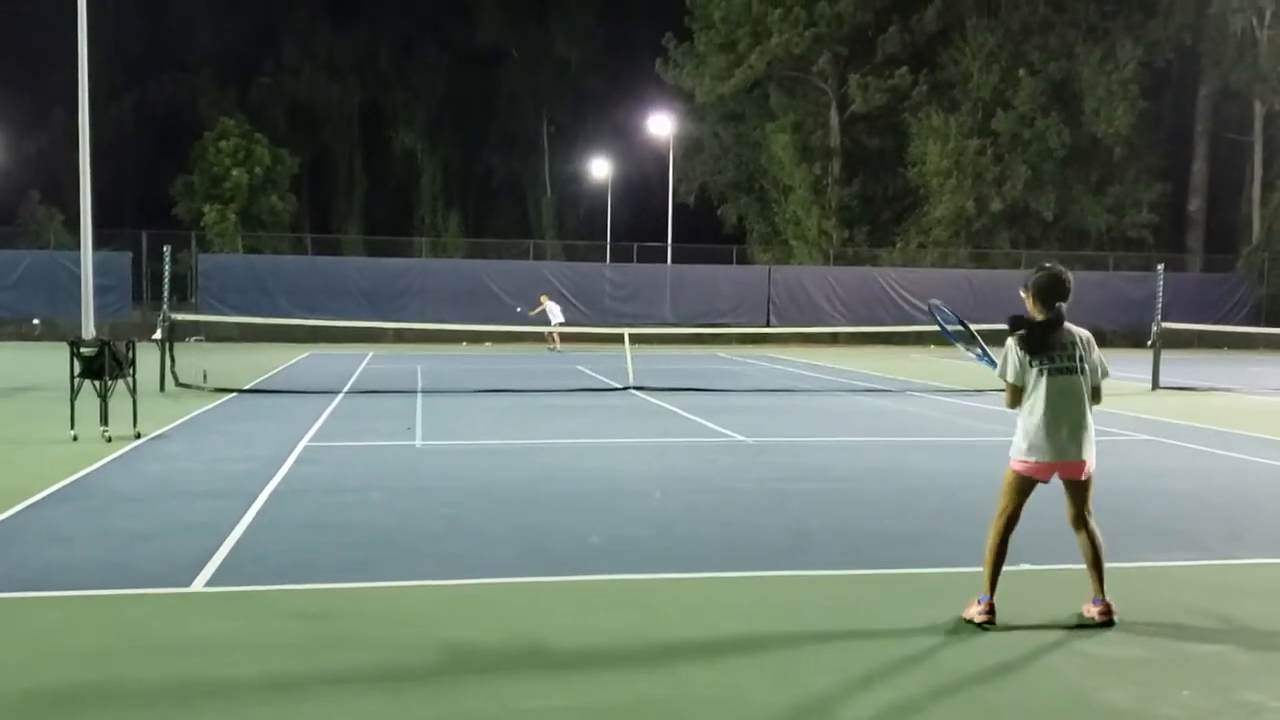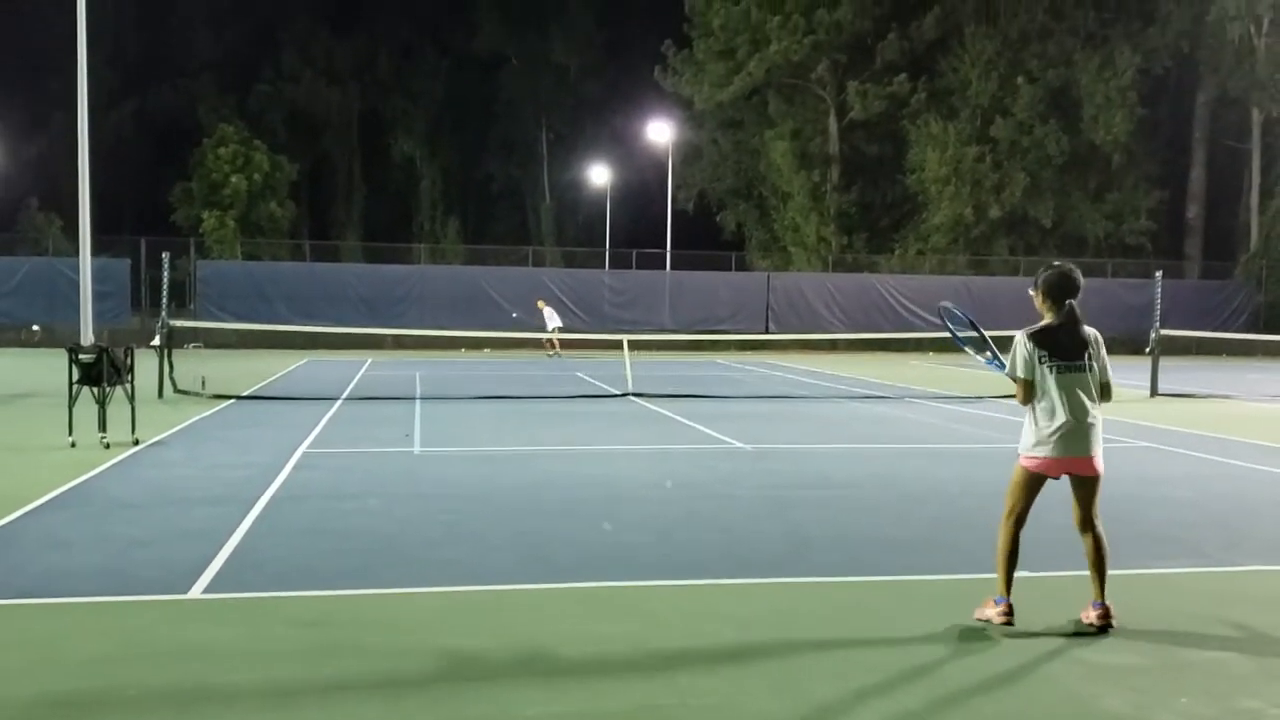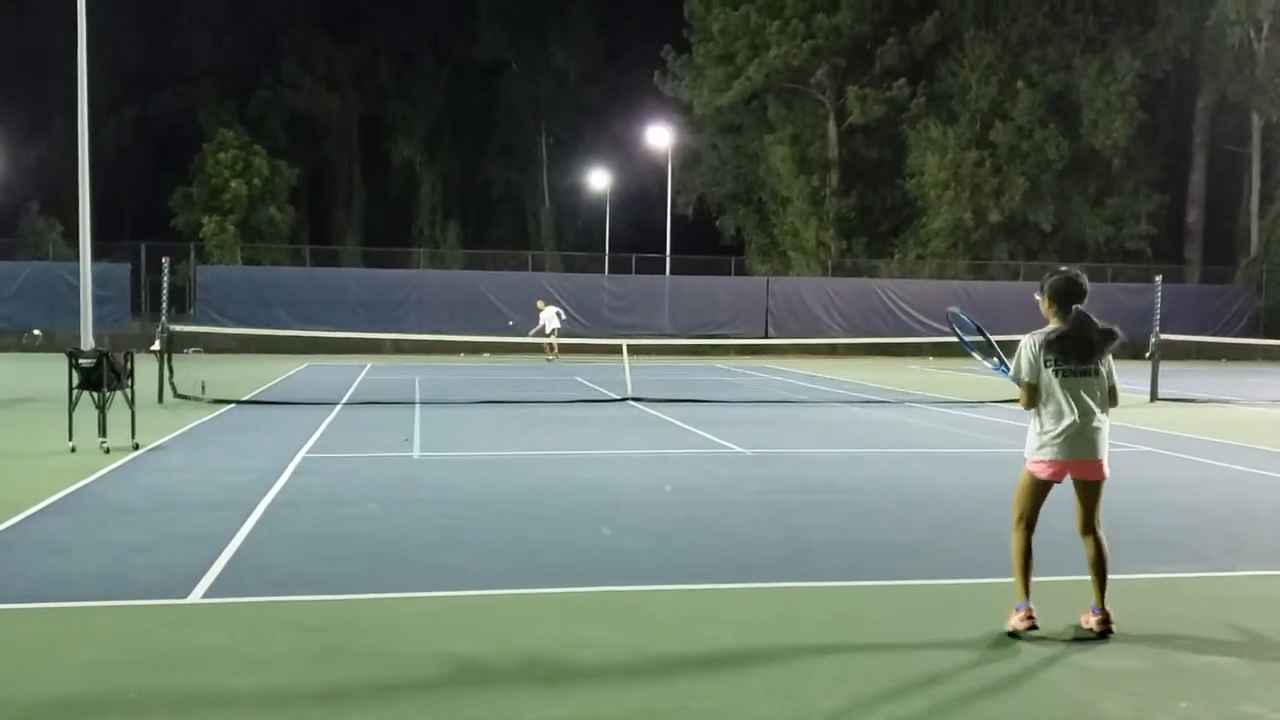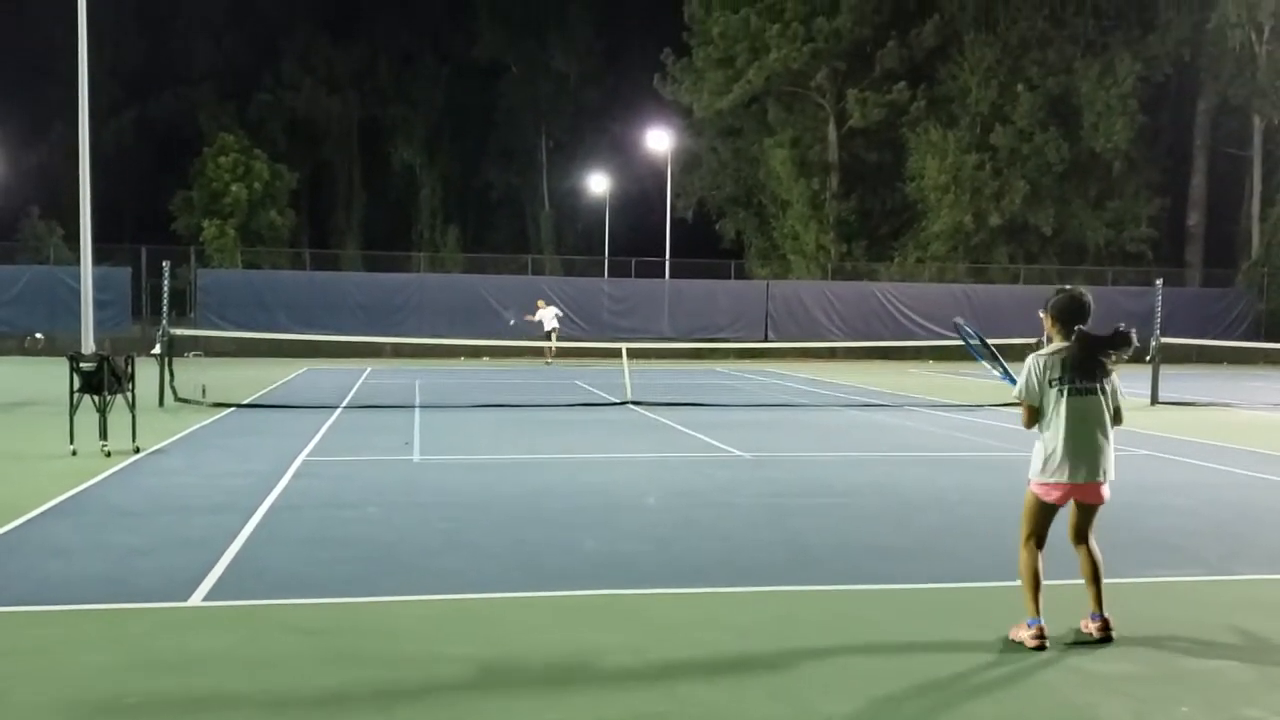
dt=0.1s
person 1, frame 1
left shoulder: (1018, 341)
right shoulder: (1084, 339)
left elbow: (1013, 401)
right elbow: (1095, 396)
left hip: (1034, 447)
right hip: (1077, 445)
left knee: (1004, 522)
right knee: (1082, 521)
left ankle: (985, 602)
right ankle: (1100, 602)
person 1, frame 2
left shoulder: (1029, 338)
right shoulder: (1091, 338)
left elbow: (1023, 395)
right elbow: (1105, 395)
left hip: (1043, 443)
right hip: (1086, 442)
left knee: (1012, 520)
right knee: (1088, 522)
left ankle: (1001, 603)
right ankle: (1099, 607)
person 1, frame 3
left shoulder: (1035, 342)
right shoulder: (1101, 341)
left elbow: (1027, 401)
right elbow: (1112, 399)
left hip: (1050, 447)
right hip: (1092, 446)
left knee: (1022, 525)
right knee: (1089, 527)
left ankle: (1025, 609)
right ankle: (1099, 612)
person 1, frame 4
left shoulder: (1039, 361)
right shoulder: (1103, 358)
left elbow: (1029, 421)
right elbow: (1117, 417)
left hip: (1055, 468)
right hip: (1096, 466)
left knee: (1031, 543)
right knee: (1082, 539)
left ankle: (1034, 624)
right ankle: (1099, 618)
